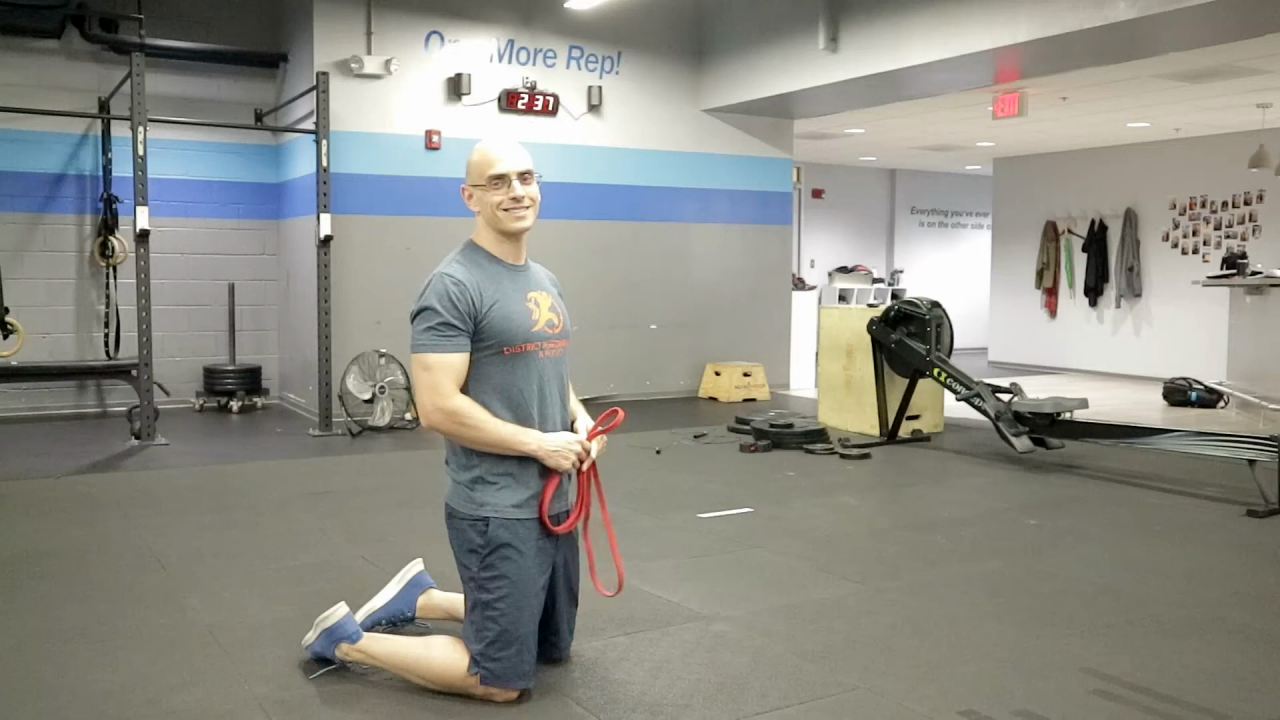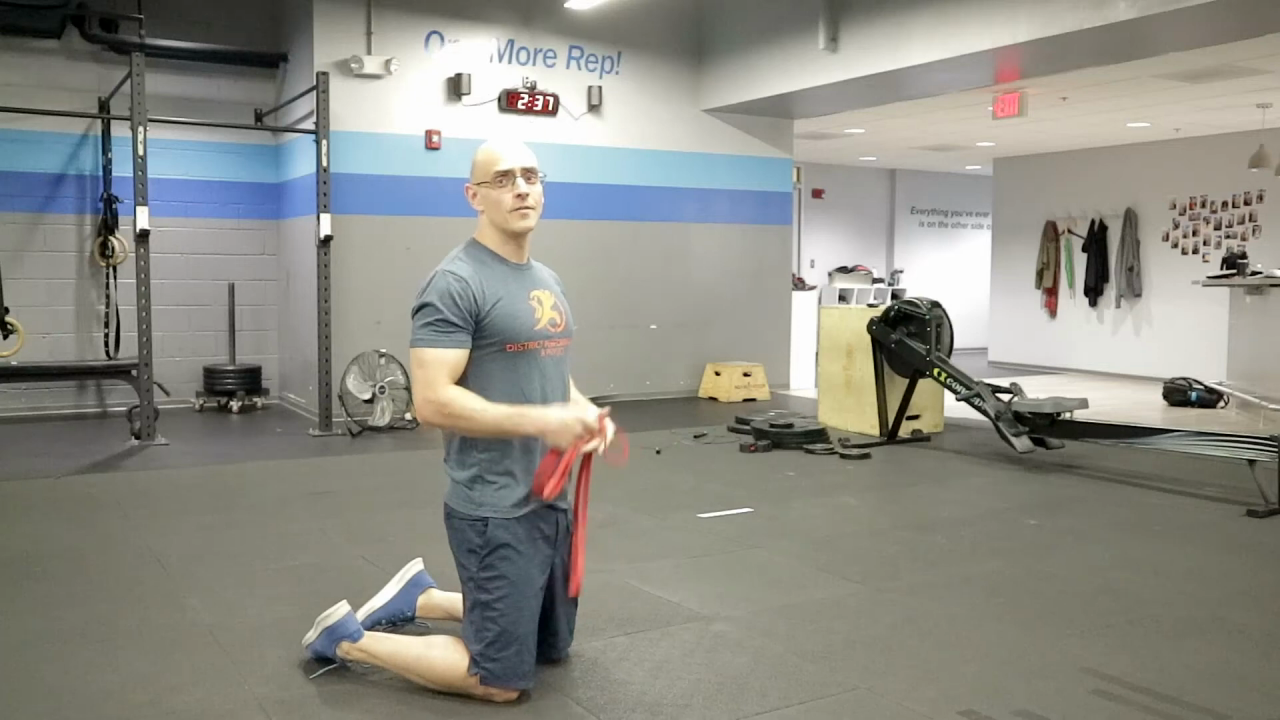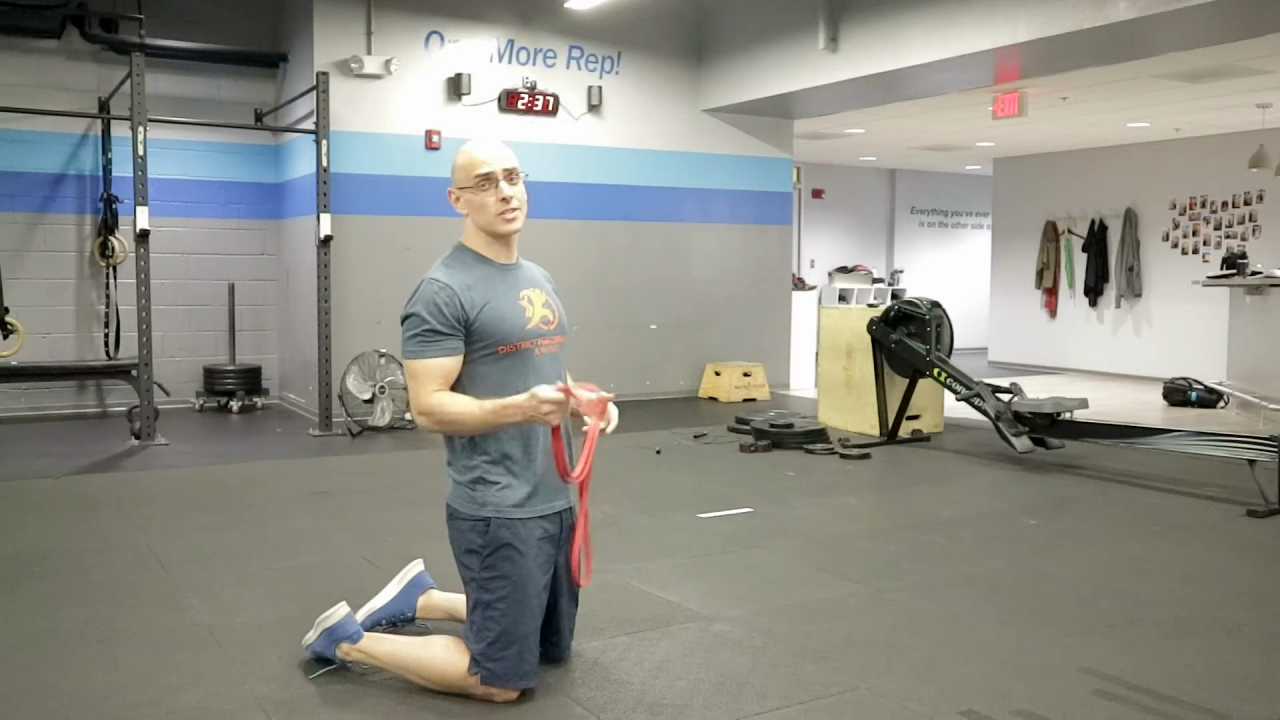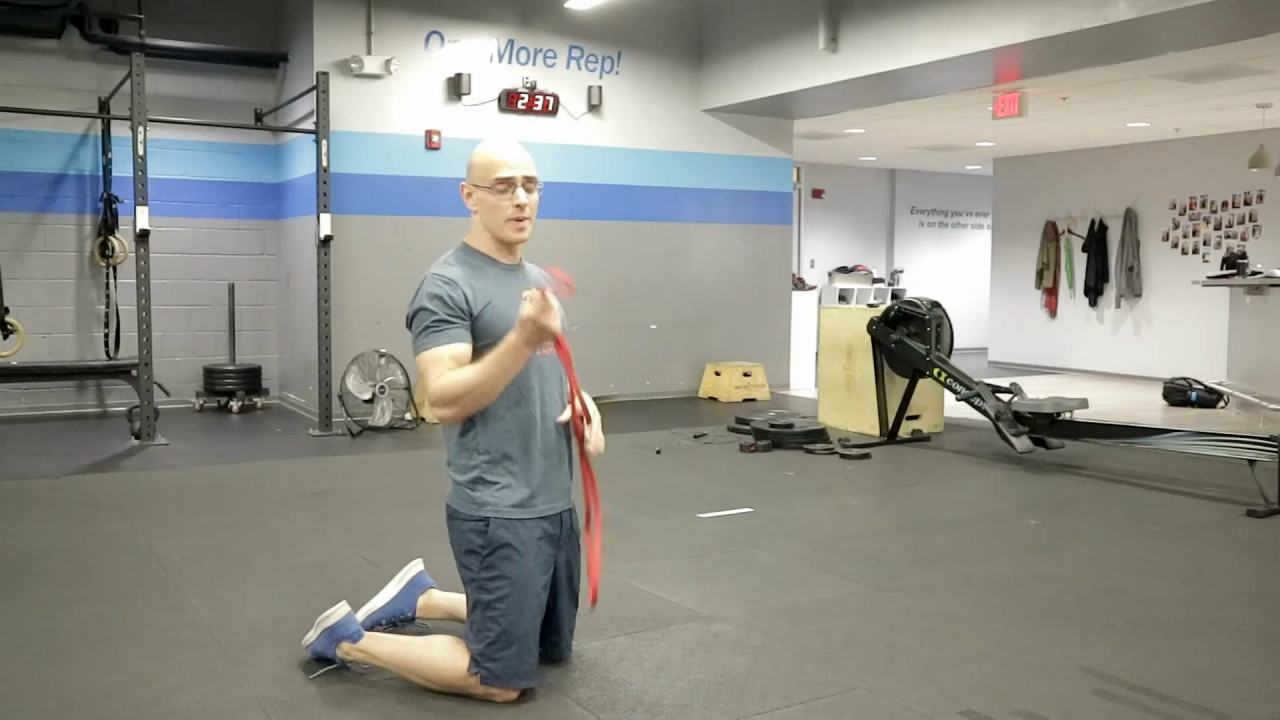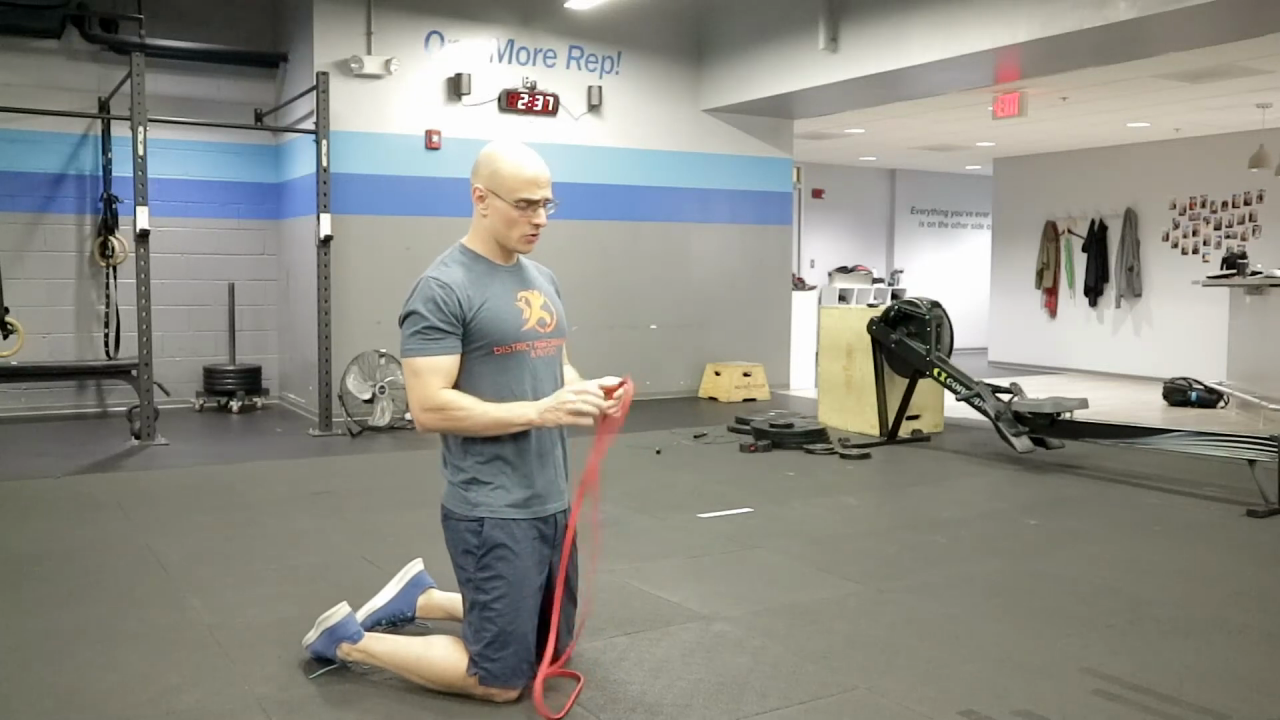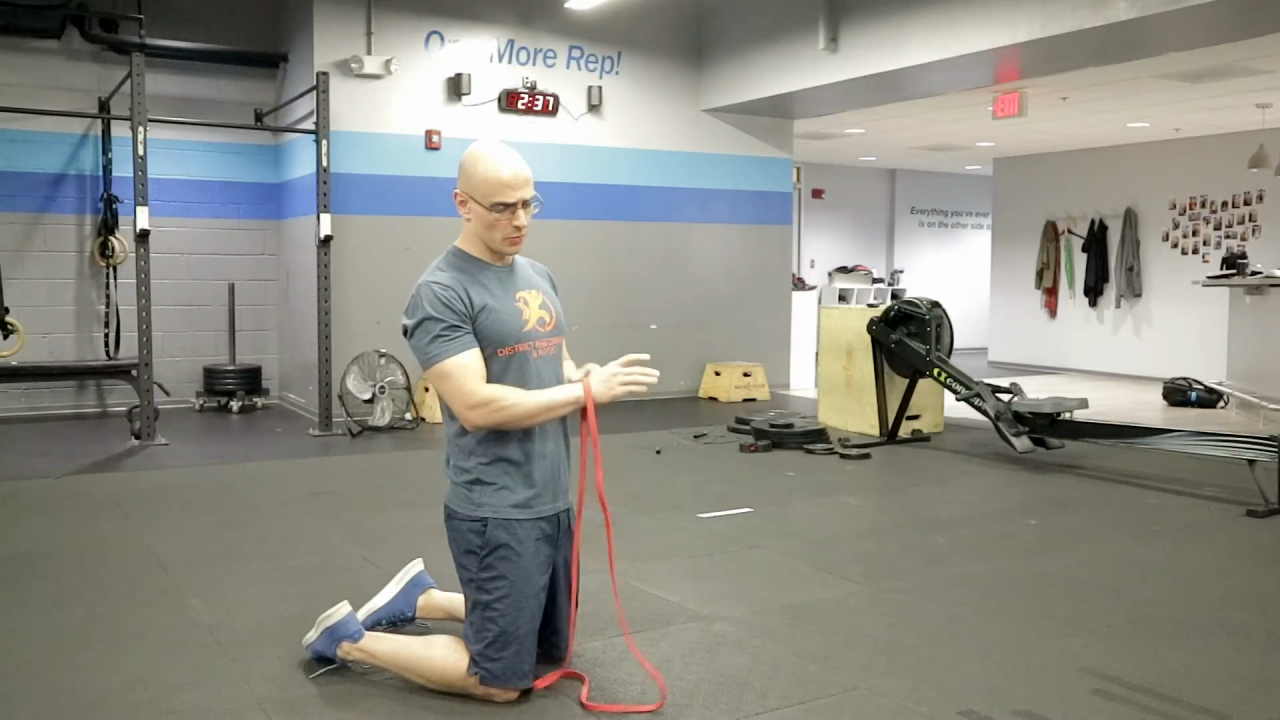
dt=0.7s
person 1, frame 1
left shoulder: (544, 281)
right shoulder: (453, 286)
right elbow: (438, 407)
left wrist: (579, 418)
right wrist: (538, 443)
left hip: (552, 501)
right hip: (496, 509)
left knee: (552, 647)
right knee: (501, 679)
left ankle: (421, 597)
right ankle: (347, 640)
person 1, frame 2
left shoulder: (547, 280)
right shoulder: (455, 283)
right elbow: (433, 400)
left wrist: (583, 410)
right wrist: (538, 422)
left hip: (550, 500)
right hip: (495, 509)
left knee: (550, 648)
right knee: (501, 679)
left ankle: (421, 596)
right ankle: (349, 638)
person 1, frame 3
left shoulder: (539, 278)
right shoulder: (444, 290)
right elbow: (429, 408)
left wrist: (581, 398)
right wrist: (521, 409)
left hip: (554, 499)
right hip: (497, 510)
left knee: (550, 648)
right knee: (502, 679)
left ankle: (420, 597)
right ankle: (350, 639)
person 1, frame 4
left shoulder: (537, 280)
right shoulder: (447, 286)
right elbow: (446, 402)
left wrist: (579, 404)
right wrist: (522, 338)
left hip: (555, 501)
right hip: (497, 510)
left knee: (552, 648)
right knee: (503, 679)
left ankle: (423, 597)
right ankle: (350, 639)
person 1, frame 5
left shoulder: (543, 279)
right shoulder: (443, 289)
right elbow: (429, 408)
left wrist: (587, 390)
right wrist: (539, 411)
left hip: (550, 500)
right hip: (491, 511)
left knee: (549, 650)
right knee: (502, 679)
left ankle: (421, 597)
right ankle: (351, 640)
person 1, frame 6
left shoulder: (538, 277)
right shoulder: (441, 292)
right elbow: (477, 407)
left wrist: (583, 373)
right wrist: (586, 392)
left hip: (552, 501)
right hip: (495, 512)
left knee: (549, 649)
right knee: (503, 679)
left ankle: (421, 598)
right ankle: (351, 640)
